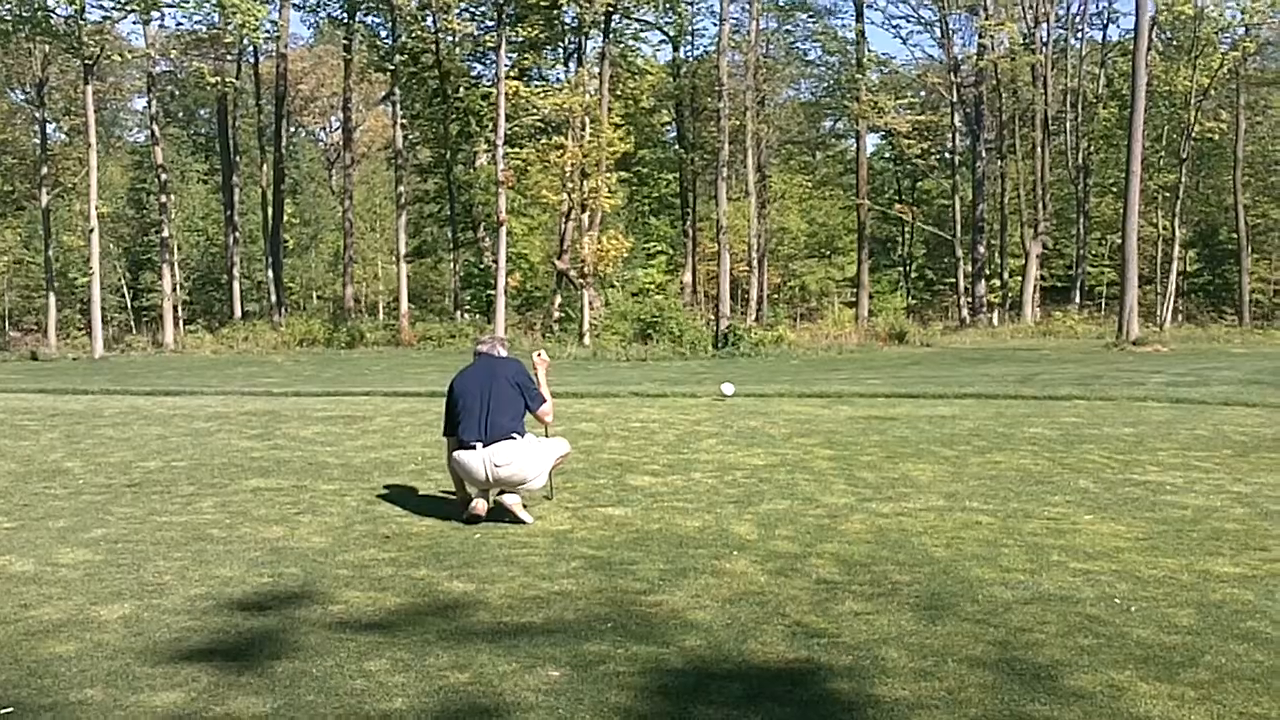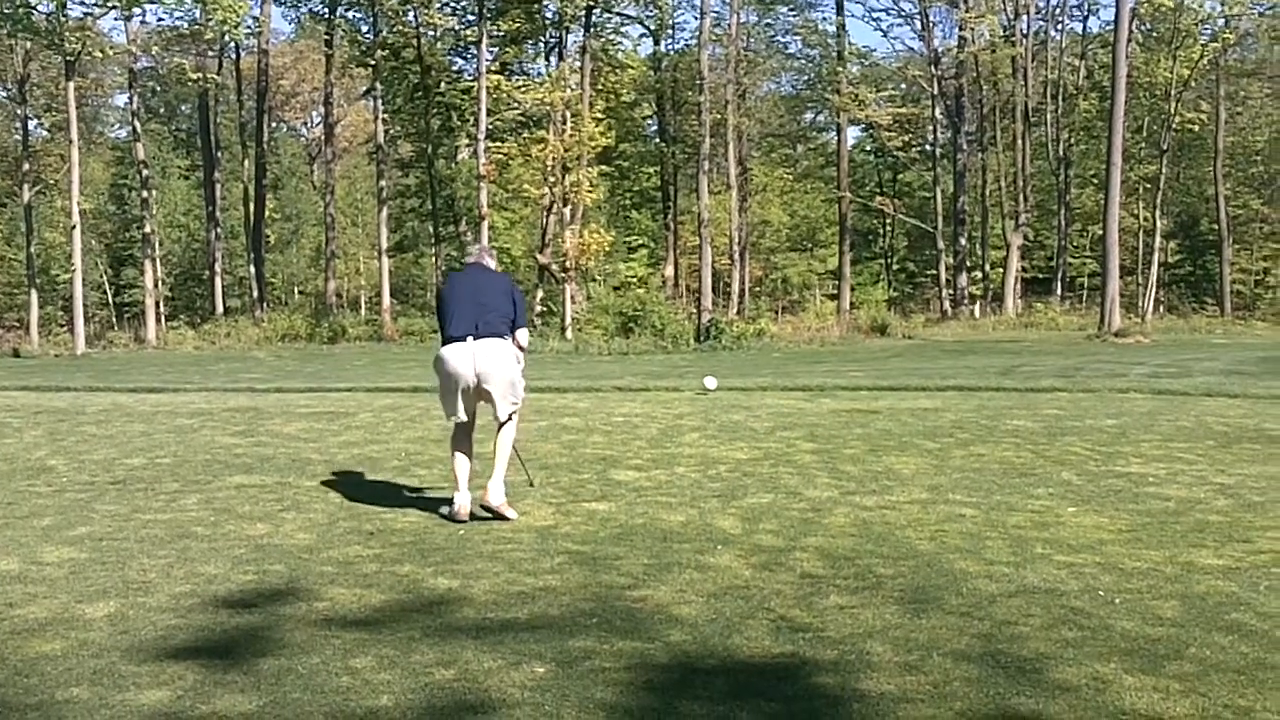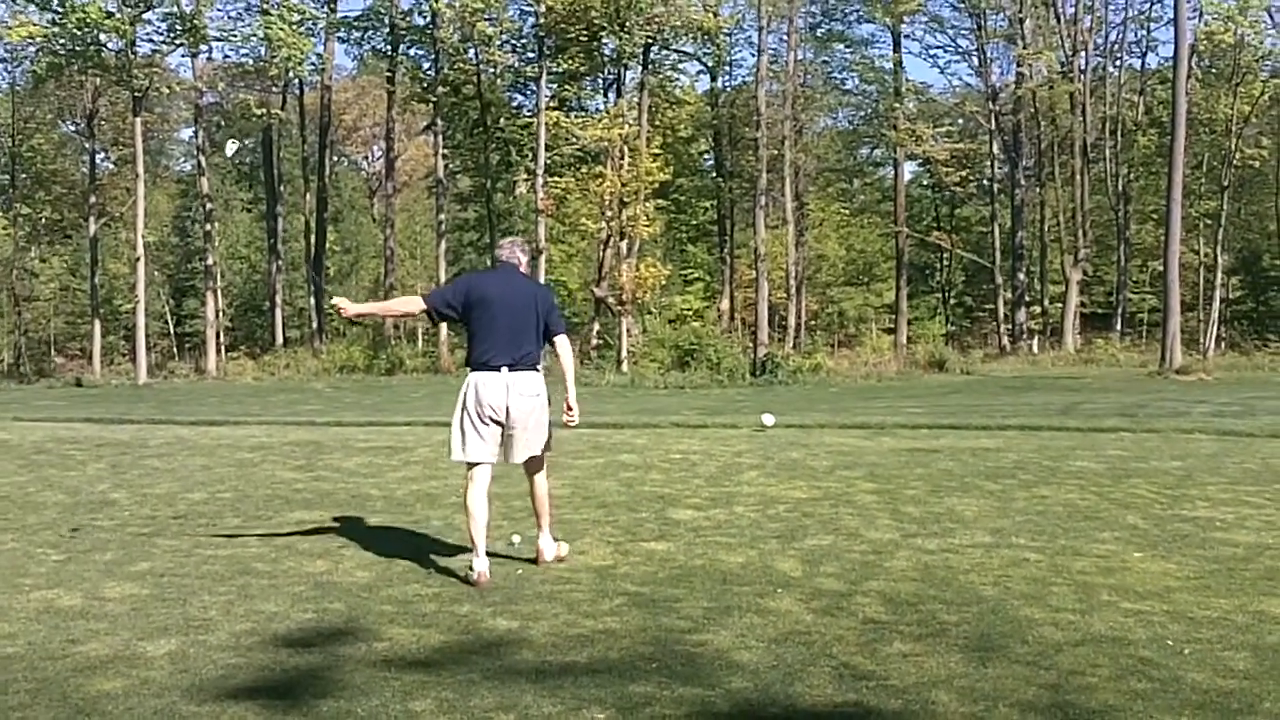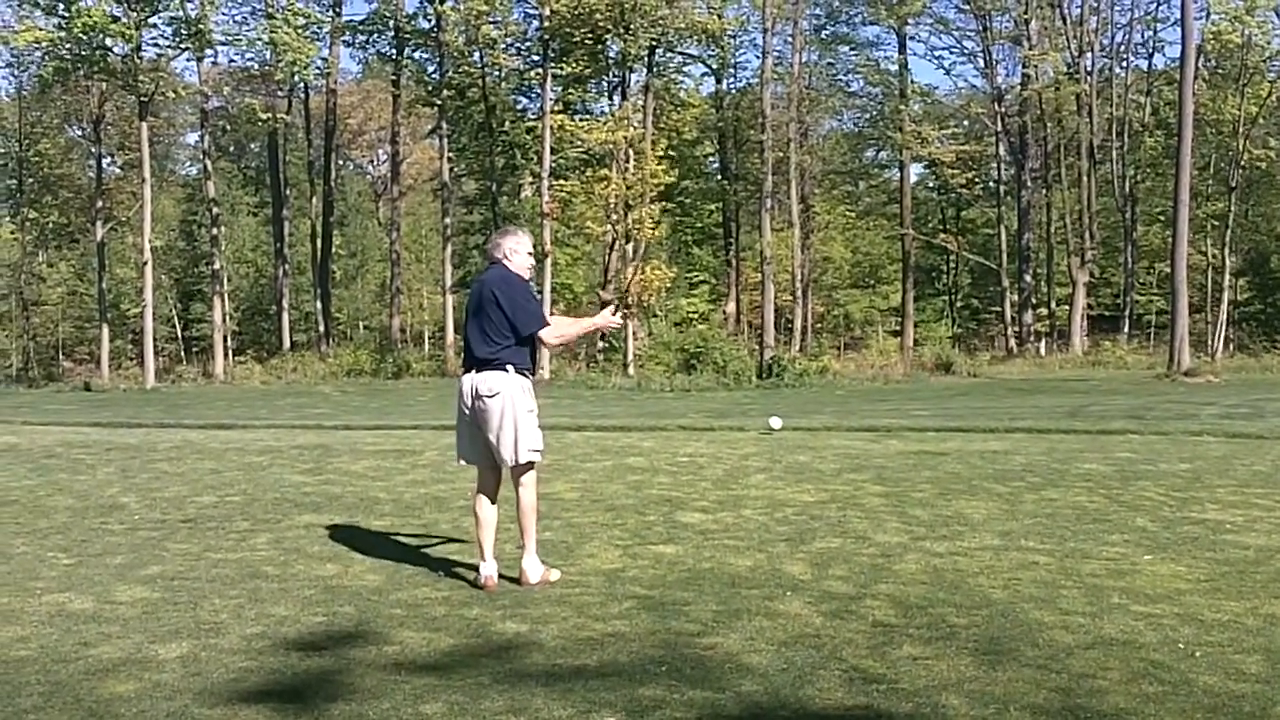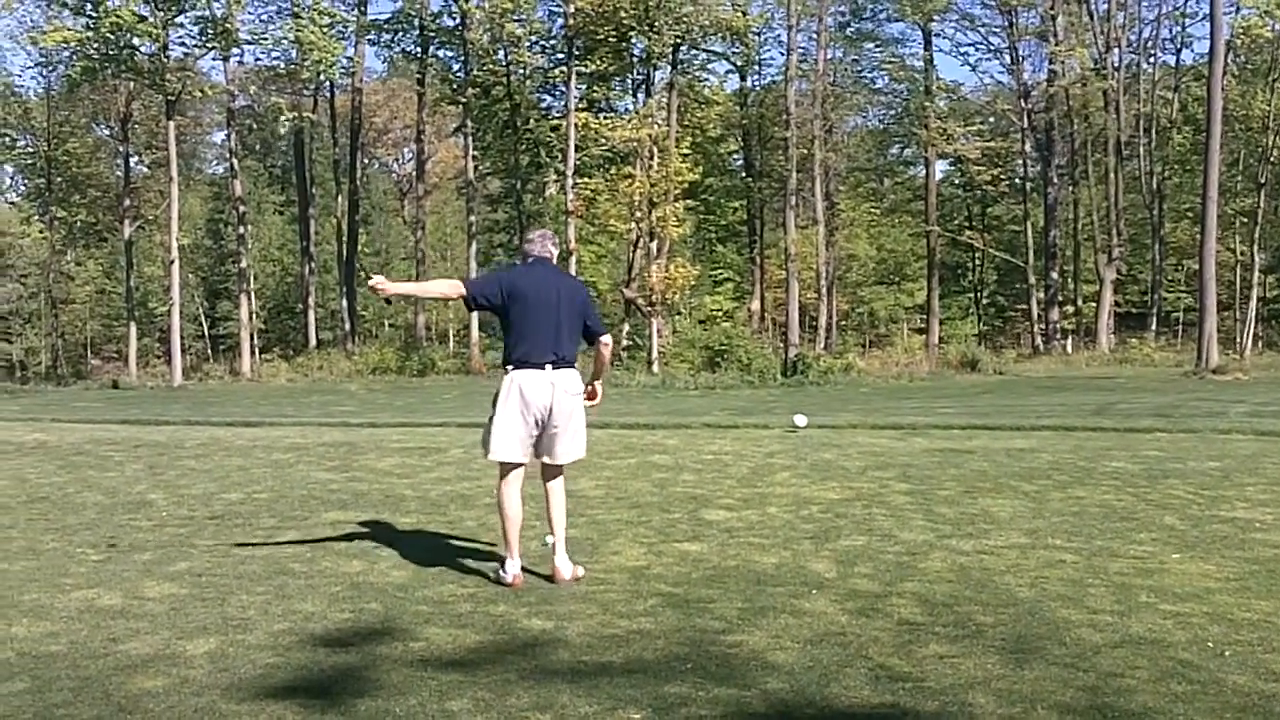
dt=1s
person 1, frame 1
left shoulder: (459, 379)
right shoulder: (513, 367)
left elbow: (453, 446)
right elbow: (546, 416)
left wrist: (460, 491)
right wrist: (541, 373)
left hip: (470, 466)
right hip: (510, 459)
right knee: (562, 446)
left ankle: (479, 498)
right ankle: (511, 493)
person 1, frame 2
left shoulder: (448, 285)
right shoulder: (506, 282)
right elbow: (522, 340)
right wrist: (514, 362)
left hip: (454, 356)
right hip: (496, 353)
left knee: (462, 424)
right knee: (508, 419)
left ankle: (461, 499)
right ankle: (495, 491)
person 1, frame 3
left shoulder: (472, 284)
right shoulder: (540, 293)
left elbow: (415, 304)
right elbow: (562, 343)
left wrist: (359, 309)
right wrist: (571, 393)
left hip: (483, 385)
right hip: (527, 385)
left knee: (477, 478)
right knee: (535, 466)
left ankle: (479, 562)
right ankle: (546, 543)
person 1, frame 4
left shoulder: (486, 284)
right shoulder: (509, 284)
left elbow: (540, 320)
right elbow: (548, 336)
left wrist: (591, 319)
right wrist: (595, 322)
left hip: (476, 385)
right hip: (504, 384)
left knee: (486, 480)
right knee: (524, 475)
left ankle: (487, 567)
right ankle: (531, 564)
person 1, frame 5
left shoulder: (511, 279)
right shoulder: (576, 288)
left elbow: (453, 289)
right elbow: (604, 342)
left wrist: (395, 287)
right wrist: (596, 381)
left hip: (523, 383)
right hip: (565, 384)
left knee: (511, 477)
right knee: (554, 474)
left ankle: (512, 565)
right ankle: (562, 560)
